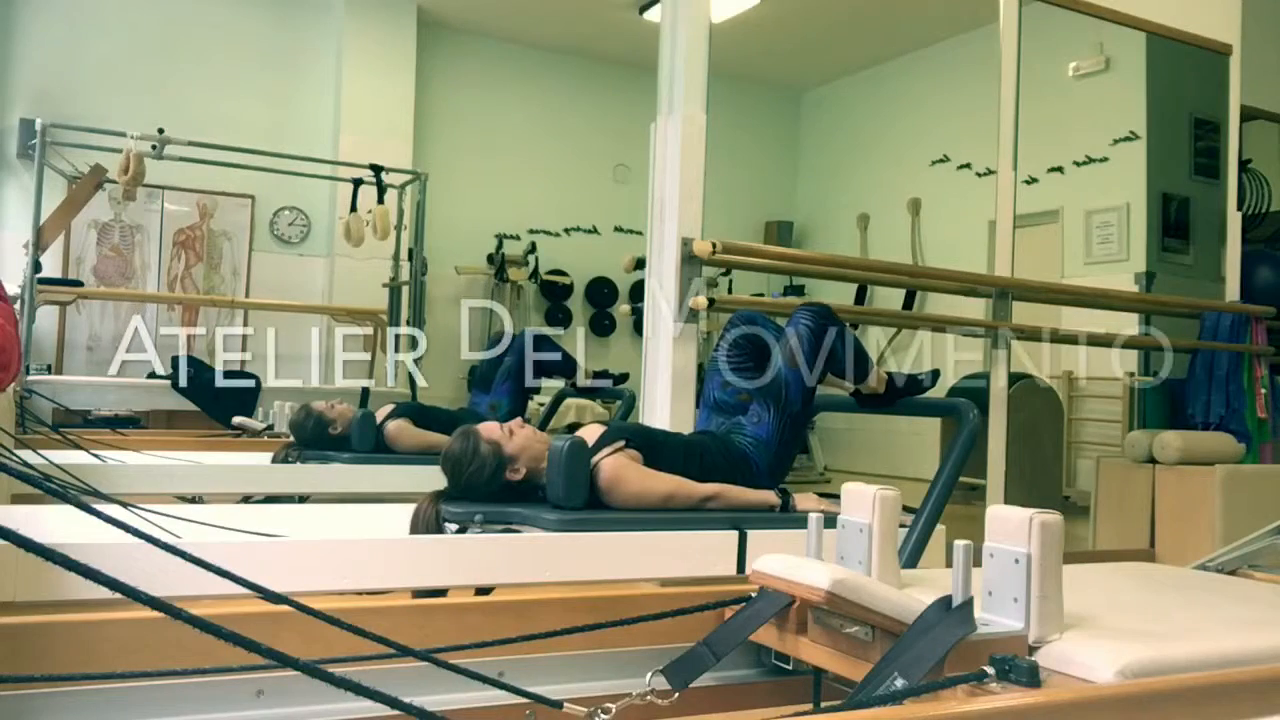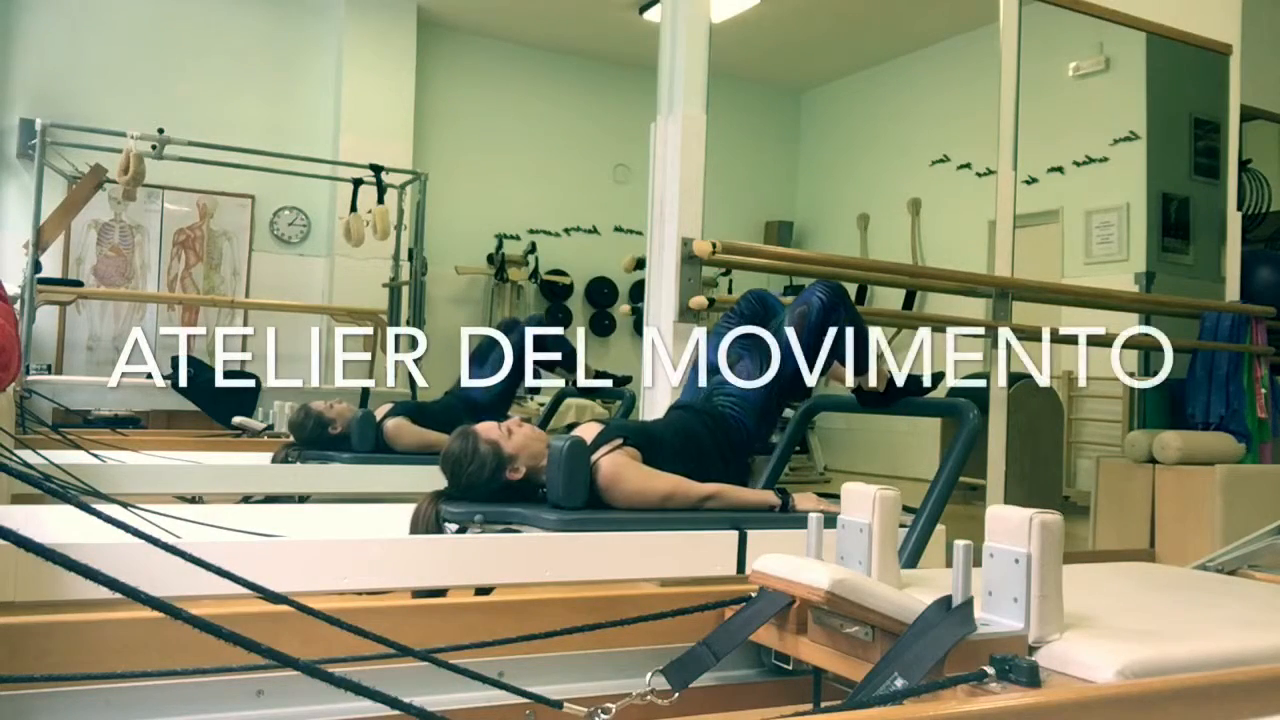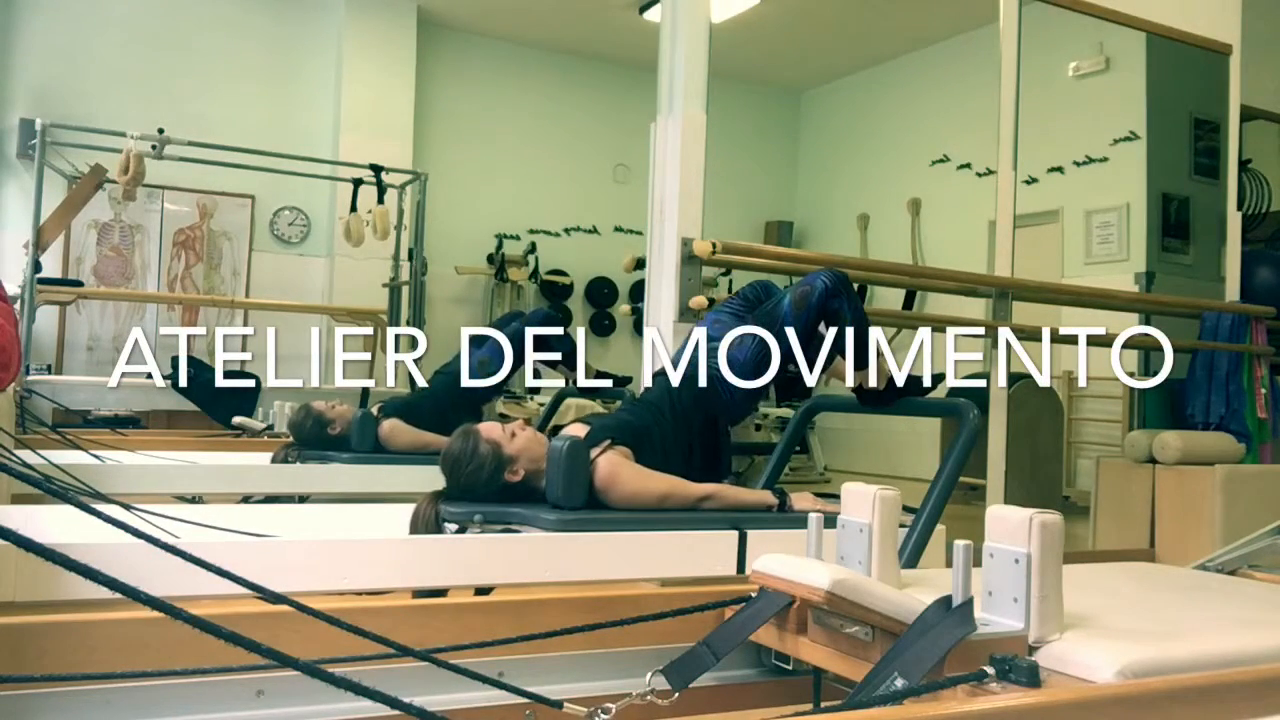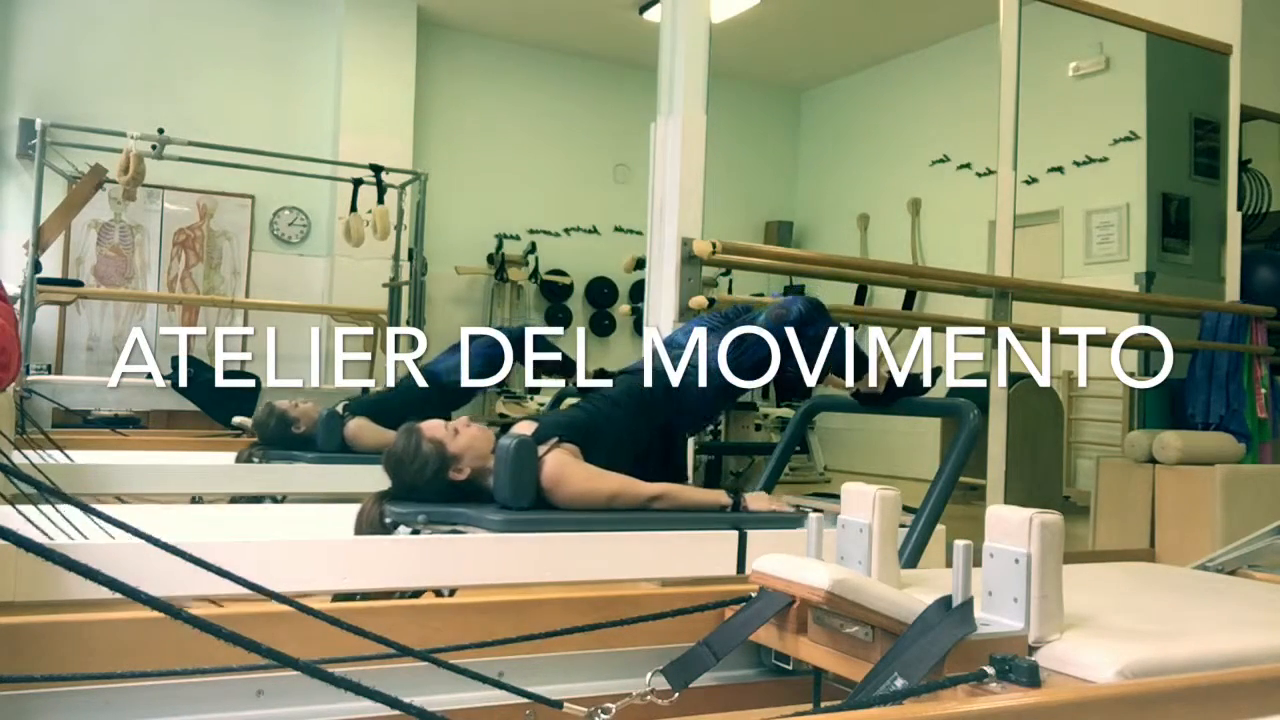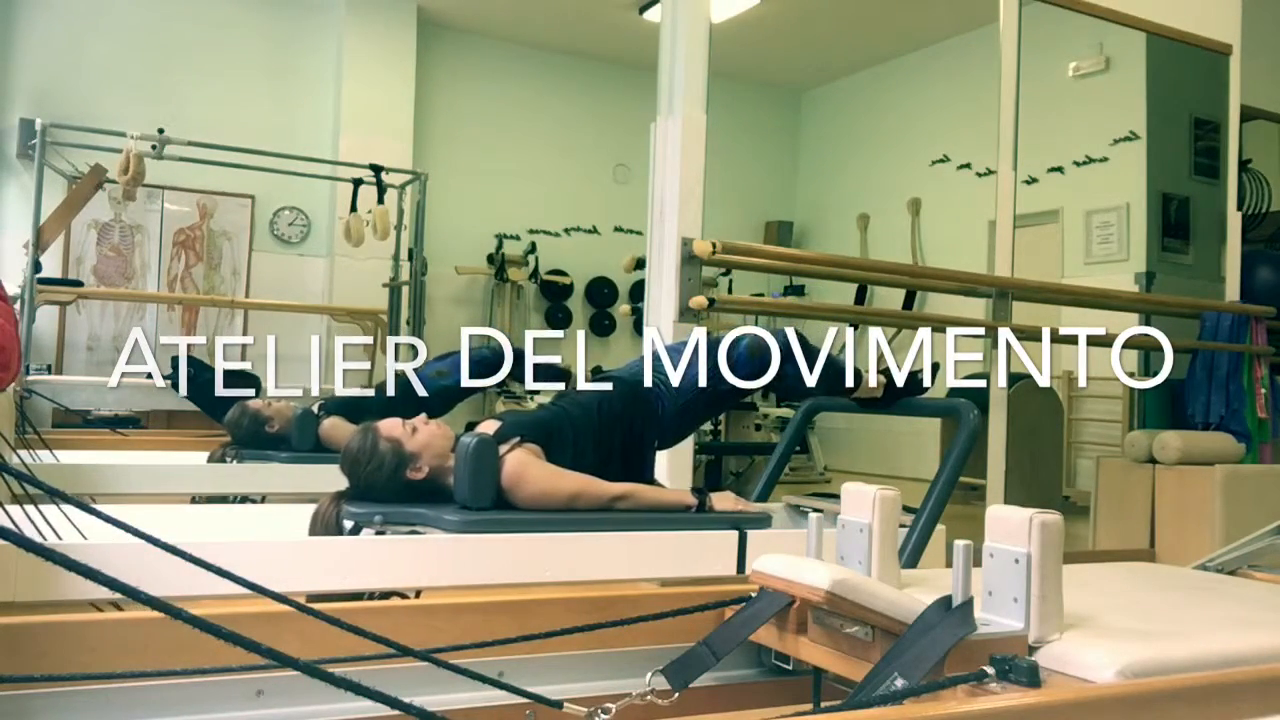
dt=1s
person 1, frame 1
right shoulder: (607, 478)
right elbow: (705, 495)
right wrist: (786, 500)
left hip: (714, 439)
right hip: (746, 455)
left knee: (745, 324)
right knee: (812, 318)
left ankle: (850, 381)
right ankle: (880, 386)
person 1, frame 2
right shoulder: (605, 478)
right elbow: (704, 495)
right wrist: (786, 500)
left hip: (694, 416)
right hip: (727, 427)
left knee: (758, 302)
right knee: (824, 296)
left ankle: (848, 378)
right ankle: (875, 385)
person 1, frame 3
right shoulder: (603, 478)
right elbow: (701, 495)
right wrist: (785, 501)
left hip: (680, 386)
right hip: (715, 393)
left knee: (764, 293)
right knee: (826, 286)
left ankle: (857, 379)
right ankle: (872, 382)
person 1, frame 4
right shoulder: (551, 476)
right elbow: (653, 495)
right wrist: (739, 502)
left hip: (643, 386)
right knee: (796, 316)
left ankle: (836, 379)
person 1, frame 5
right shoulder: (511, 477)
right elbow: (615, 496)
right wrist: (704, 502)
left hip: (611, 395)
right hip: (643, 411)
left knee: (752, 347)
right knee: (764, 350)
left ankle: (860, 385)
right ankle: (870, 387)
person 2, frame 1
right shoulder: (392, 433)
left hip: (474, 415)
right hip: (487, 425)
left knee: (506, 340)
right knee: (528, 340)
left ankle: (580, 379)
right ankle: (590, 381)
person 2, frame 2
right shoulder: (391, 431)
left hip: (460, 401)
right hip: (476, 411)
left knee: (511, 326)
right knee: (535, 326)
left ankle: (581, 377)
right ankle: (591, 379)
person 2, frame 3
right shoulder: (387, 433)
left hip: (450, 383)
right hip: (467, 388)
left knee: (518, 319)
right knee: (542, 320)
left ankle: (581, 376)
right ankle: (592, 379)
person 2, frame 4
left shoulder: (329, 423)
right shoulder: (351, 432)
left hip: (421, 382)
left knee: (499, 337)
right knee: (518, 337)
left ankle: (562, 374)
right ankle: (578, 377)
person 2, frame 5
right shoulder: (325, 430)
left hip: (404, 387)
left knee: (488, 353)
right knee: (497, 356)
left ankle: (561, 379)
right ankle: (569, 382)
